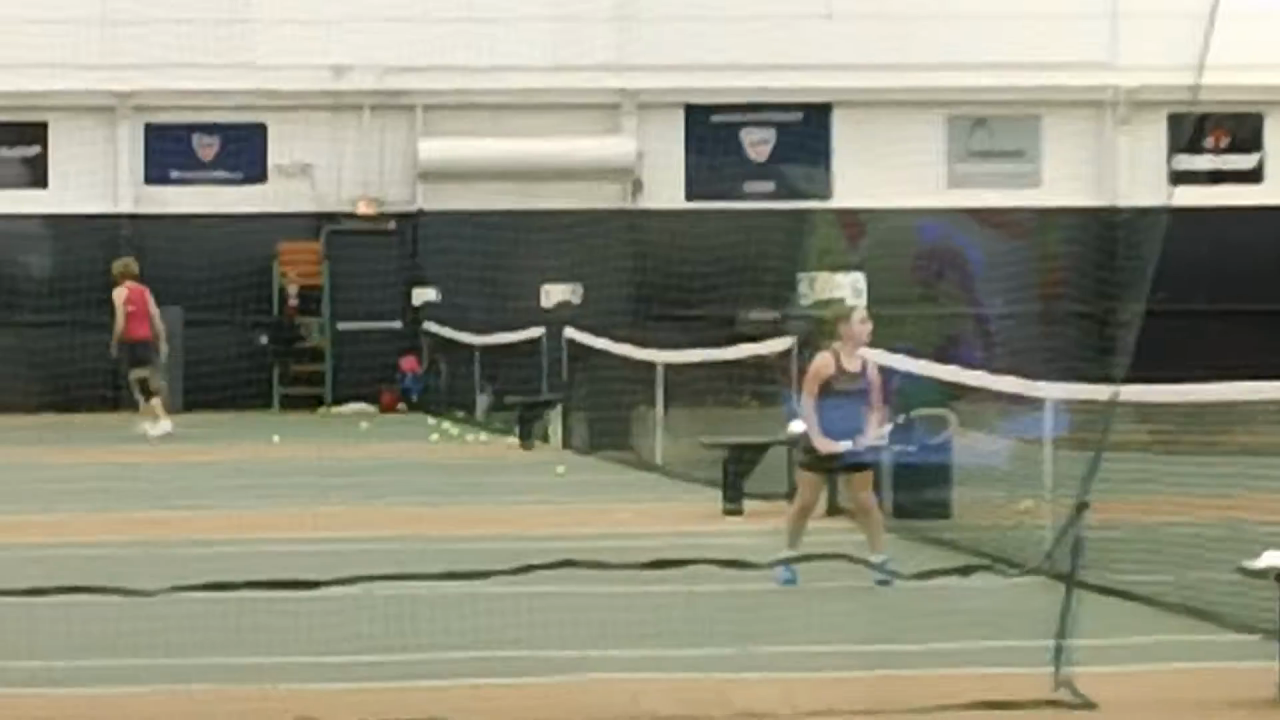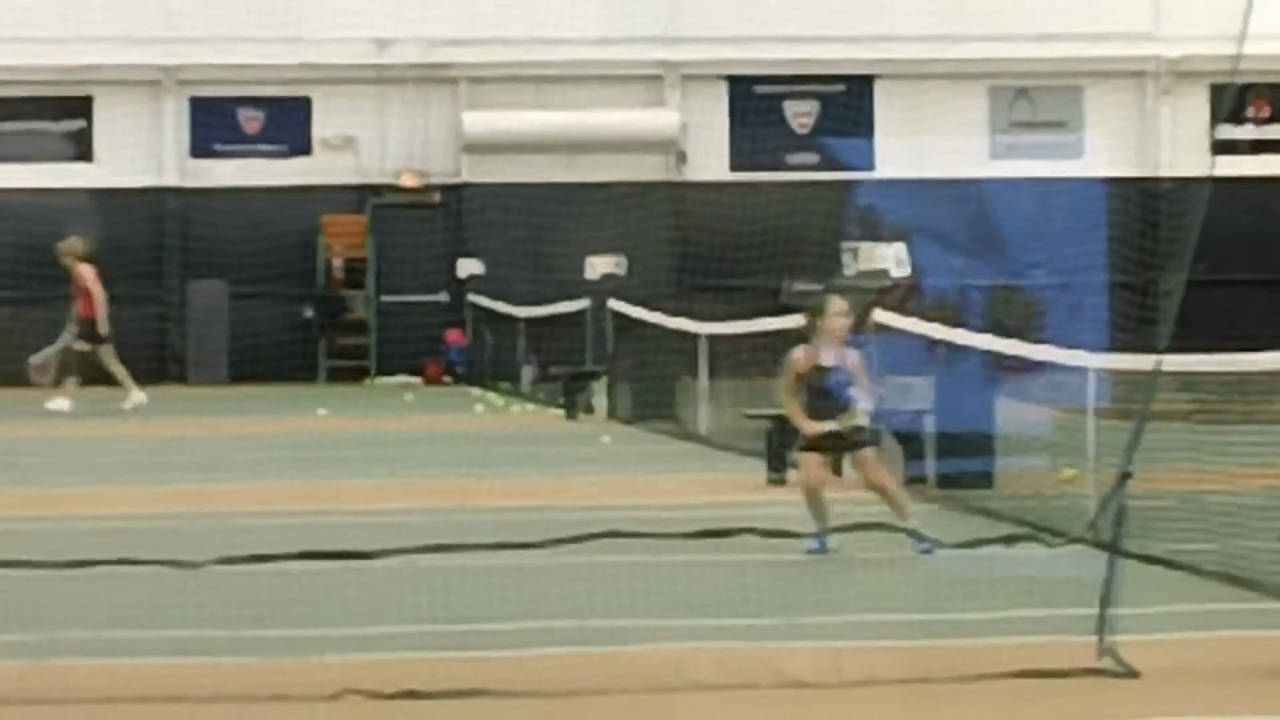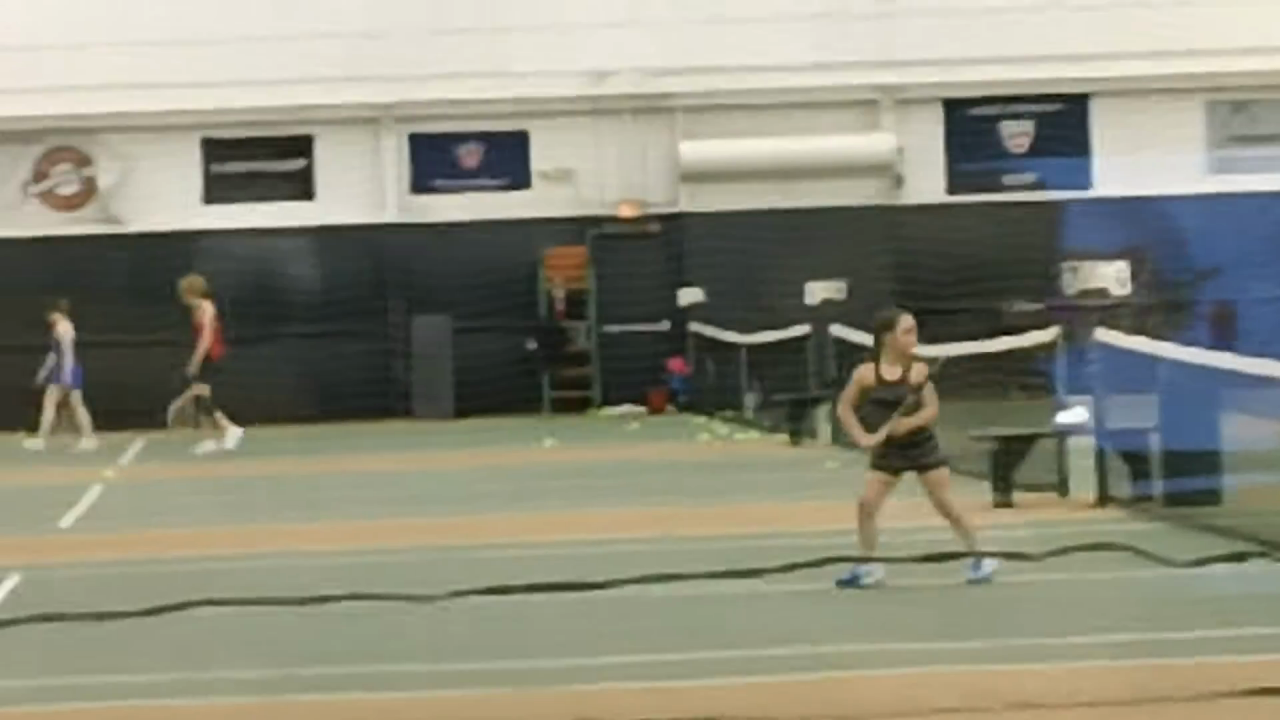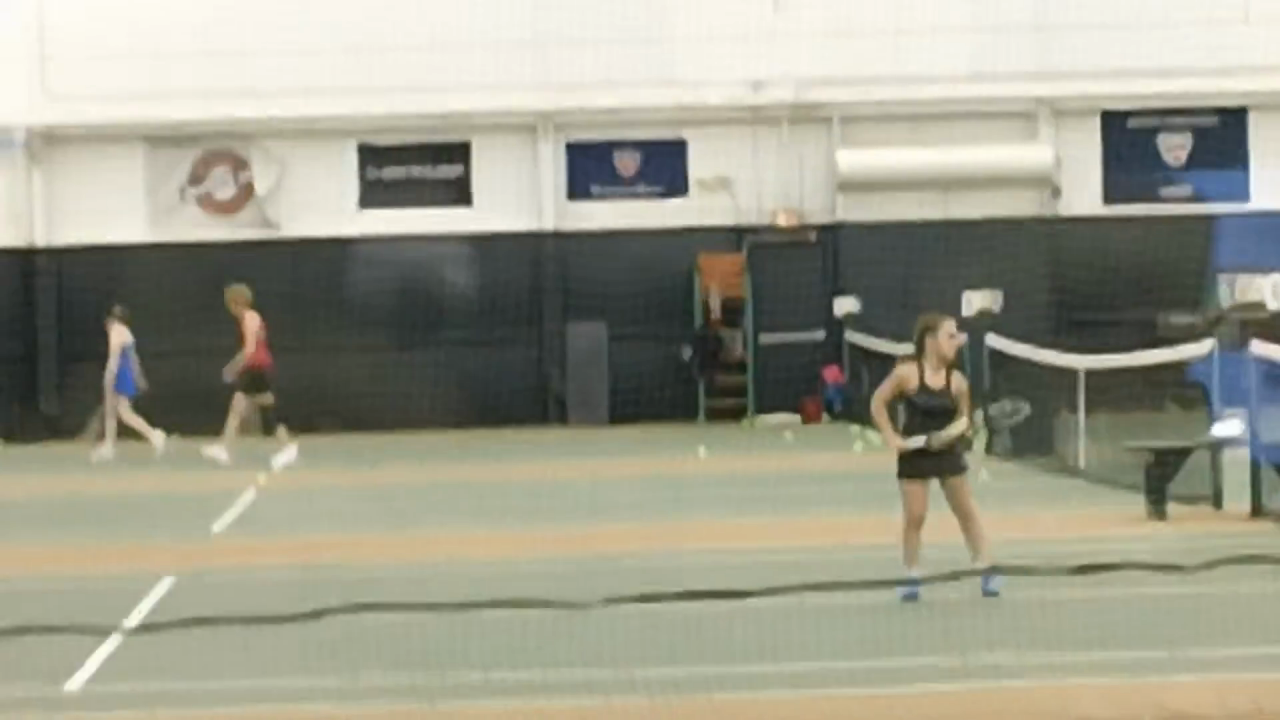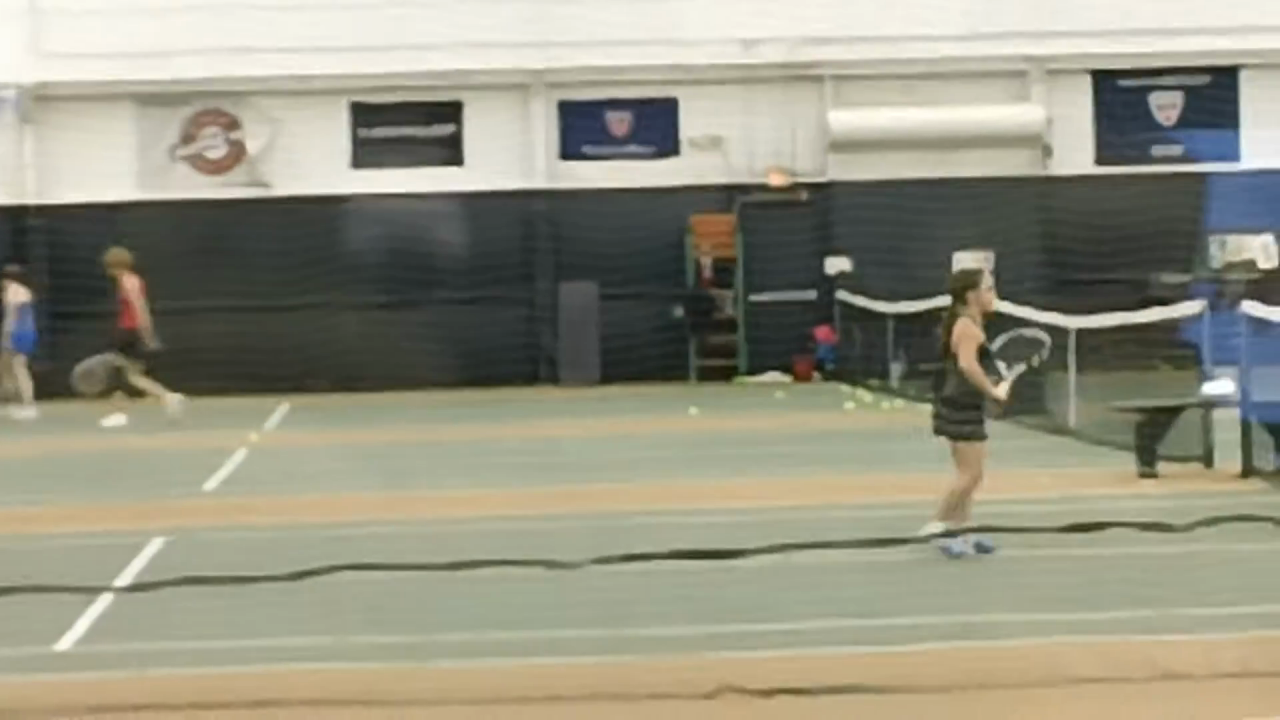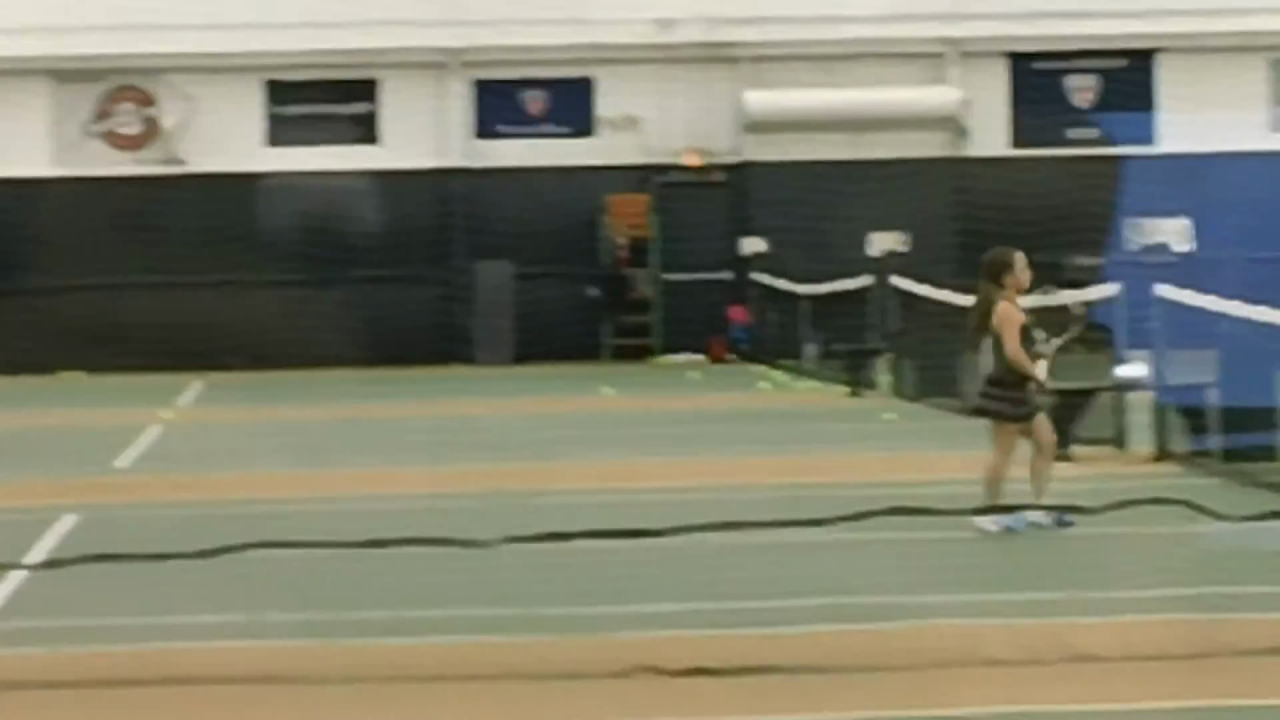
dt=0.7s
person 1, frame 1
left shoulder: (870, 368)
right shoulder: (824, 361)
left elbow: (876, 408)
right elbow: (806, 402)
left wrist: (870, 434)
right wrist: (817, 437)
left hip: (856, 445)
right hip: (822, 443)
left knee: (865, 502)
right knee: (805, 502)
left ankle: (880, 560)
right ankle: (788, 558)
person 1, frame 2
left shoulder: (851, 356)
right shoulder: (800, 357)
left elbow: (865, 392)
right elbow: (786, 393)
left wrist: (859, 414)
right wrist: (803, 423)
left hip: (853, 428)
right hip: (817, 431)
left knee: (879, 482)
right knee: (809, 482)
left ankle: (914, 530)
right ankle: (822, 532)
person 1, frame 3
left shoulder: (918, 370)
right shoulder: (865, 373)
left elbow: (931, 410)
right elbow: (844, 408)
left wrist: (907, 424)
right wrist: (861, 437)
left hip: (920, 445)
right hip: (887, 450)
left knee: (944, 504)
right knee: (866, 503)
left ankle: (980, 558)
right ankle: (870, 569)
person 1, frame 4
left shoulder: (957, 381)
right shoulder: (906, 373)
left elbow: (963, 420)
right elbow: (878, 403)
left wrist: (951, 434)
right wrist: (892, 438)
left hip: (947, 452)
right hip: (915, 453)
left knee: (966, 511)
right knee: (915, 516)
left ankle: (985, 570)
right ankle: (912, 579)
person 1, frame 5
left shoulder: (968, 326)
right shoulder: (967, 327)
right elbow: (967, 365)
left wrist: (992, 385)
right wrist: (992, 391)
left hip: (968, 410)
right hip: (962, 411)
left knee: (973, 474)
right knee: (969, 475)
left ankle: (960, 535)
right ankle: (937, 526)
person 1, frame 6
left shoulder: (1005, 308)
right shoulder: (1006, 309)
right elbow: (1012, 351)
left wrist: (1036, 358)
right wrist: (1034, 370)
left hip: (1016, 391)
right hip: (1006, 391)
left knee: (1047, 441)
right knee: (1003, 453)
left ankle: (1040, 508)
right ankle: (989, 514)
